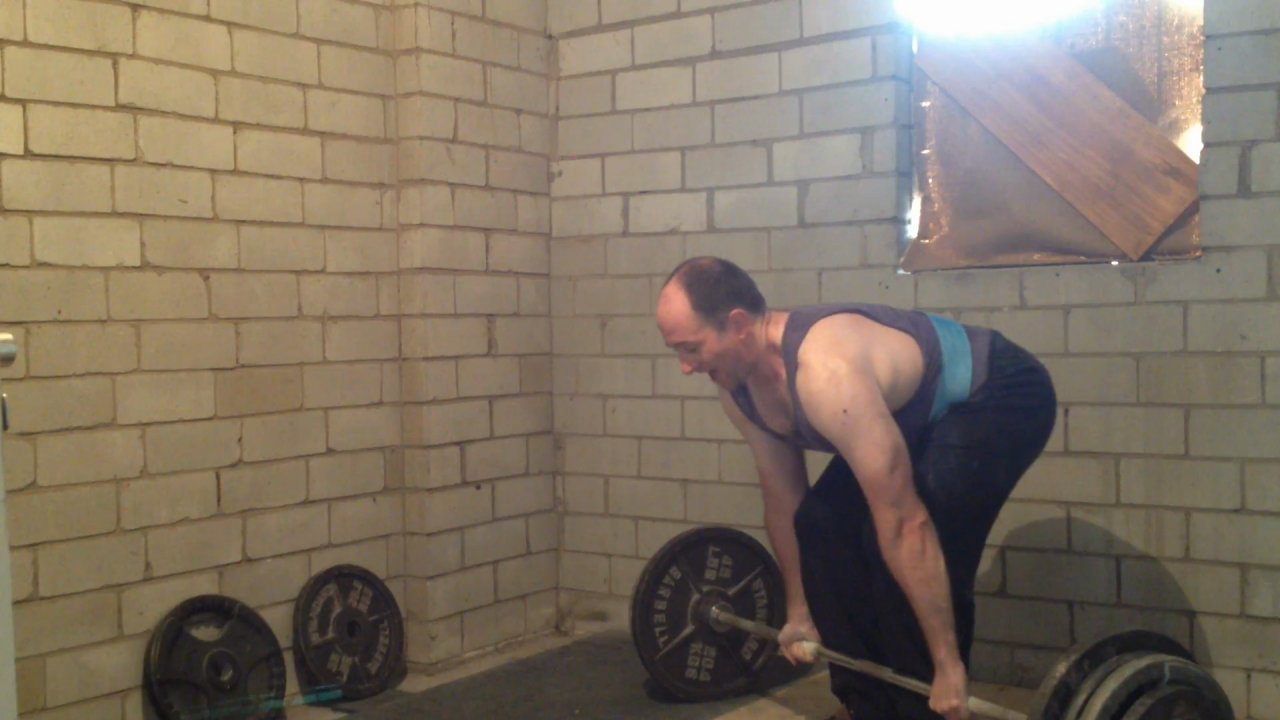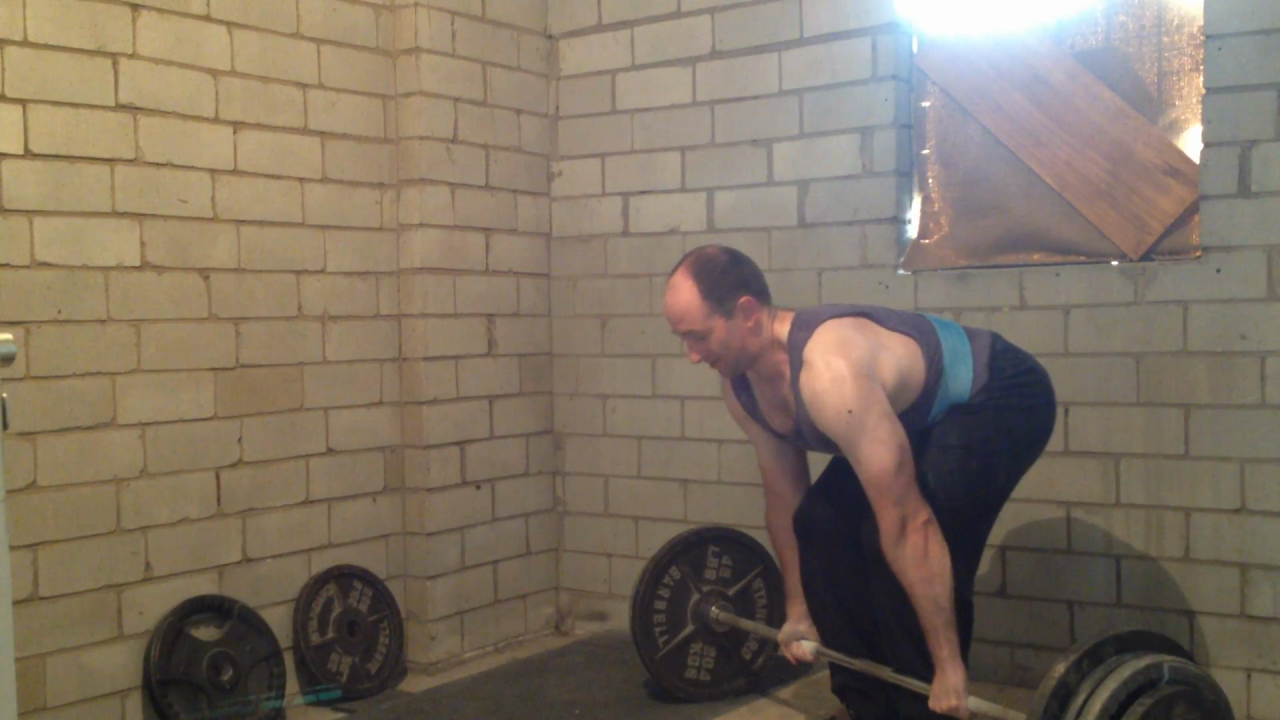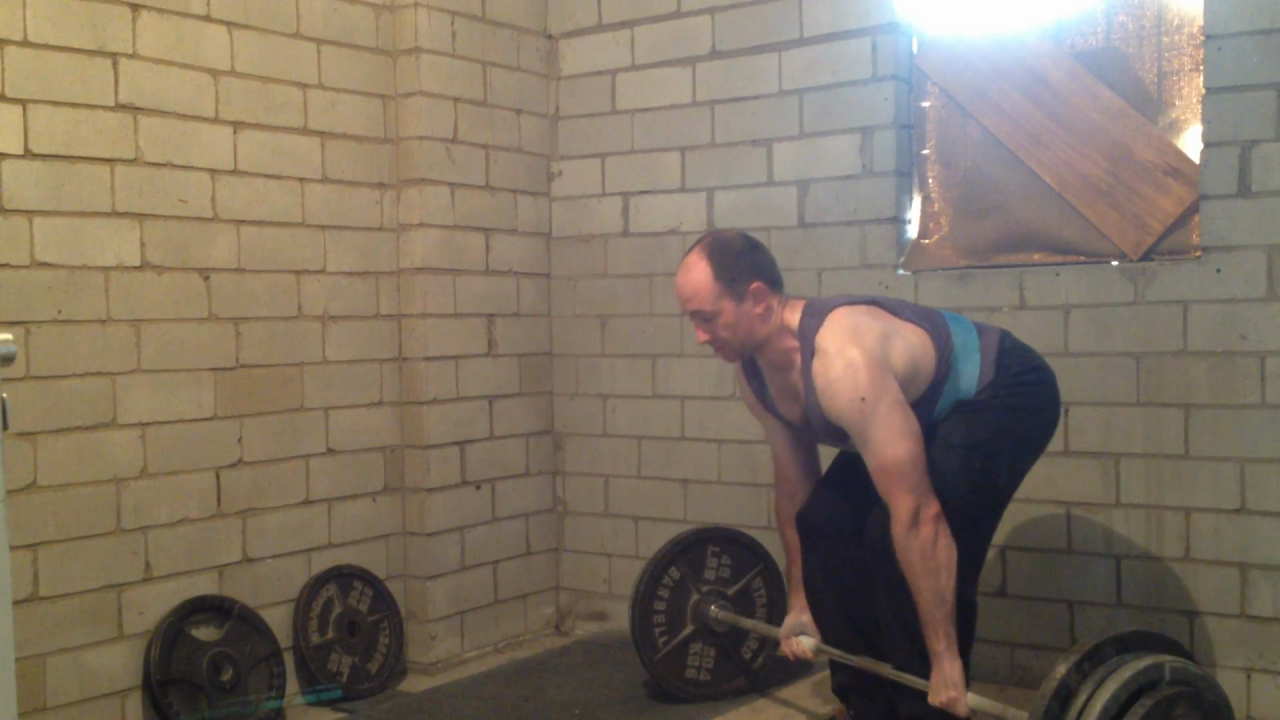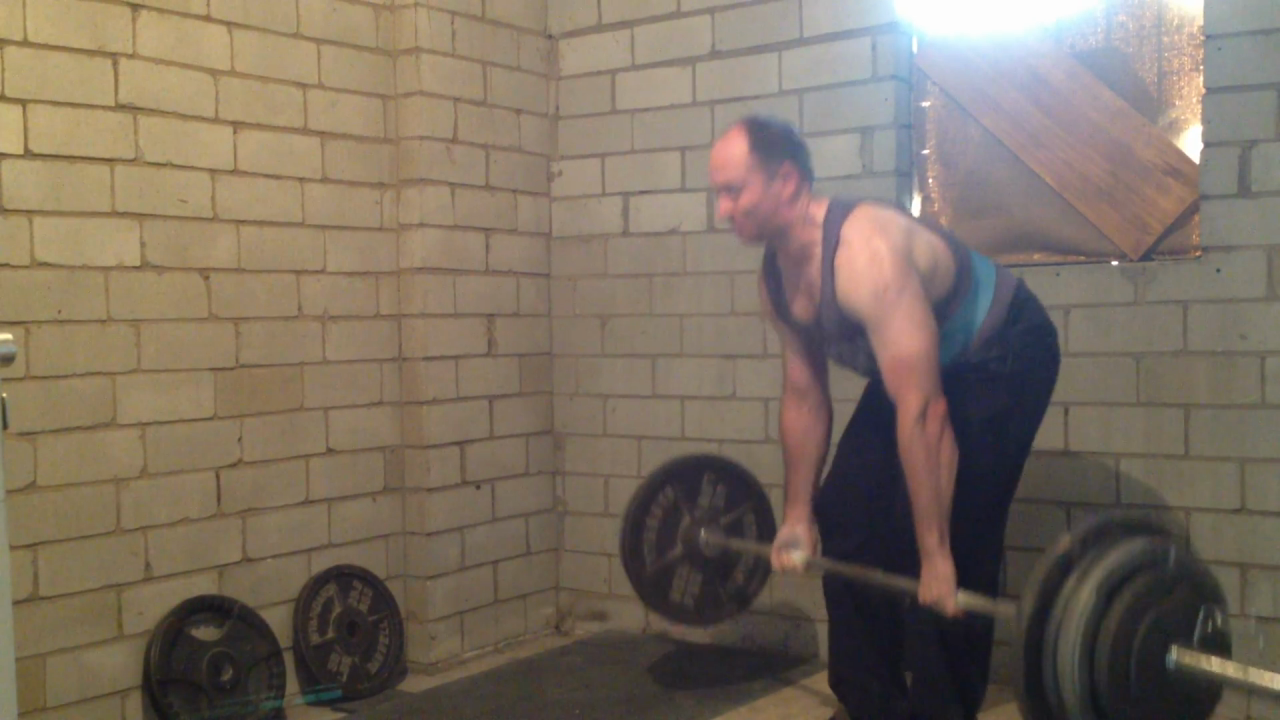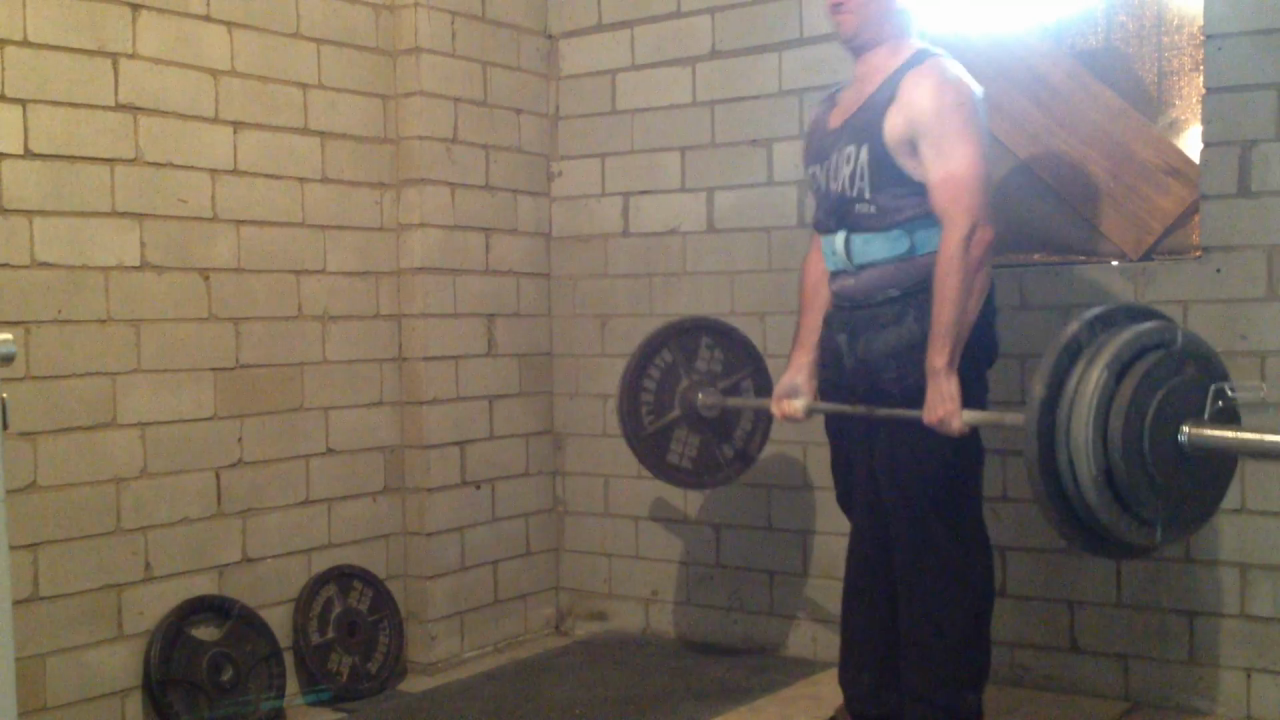
dt=0.7s
person 1, frame 1
left shoulder: (827, 373)
right shoulder: (740, 388)
left elbow: (904, 521)
right elbow: (782, 499)
left wrist: (948, 666)
right wrist: (800, 610)
left hip: (1001, 396)
right hip: (925, 404)
left knee: (891, 541)
right knee: (822, 523)
person 1, frame 2
left shoulder: (831, 374)
right shoulder: (742, 384)
left elbow: (908, 523)
right elbow: (783, 498)
left wrist: (948, 666)
right wrist: (798, 608)
left hip: (1001, 399)
right hip: (926, 408)
left knee: (888, 539)
right knee: (822, 524)
person 1, frame 3
left shoulder: (843, 363)
right shoulder: (756, 374)
left elbow: (917, 516)
right elbow: (794, 487)
left wrist: (945, 660)
right wrist: (800, 603)
left hip: (1003, 398)
right hip: (926, 405)
left knee: (896, 538)
right knee: (823, 525)
person 1, frame 4
left shoulder: (866, 254)
right shoulder: (776, 276)
left elbow: (923, 415)
right elbow: (803, 398)
left wrist: (936, 559)
right wrist: (797, 516)
left hip: (1003, 358)
right hip: (918, 363)
left knee: (949, 533)
right knee: (846, 516)
person 1, frame 5
left shoulder: (934, 86)
right shoulder: (834, 106)
left elbow: (967, 230)
left wrist: (946, 370)
right wrist: (804, 360)
left hip: (921, 333)
right hip: (852, 338)
left knee: (933, 532)
right knee: (871, 528)
